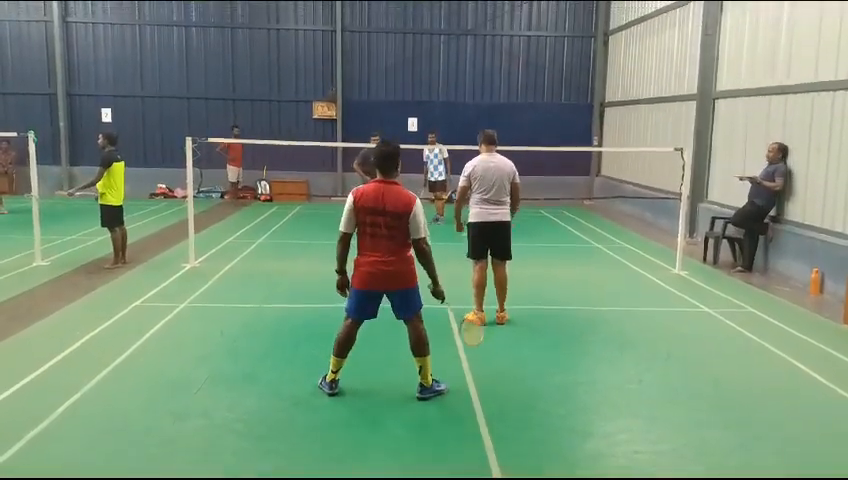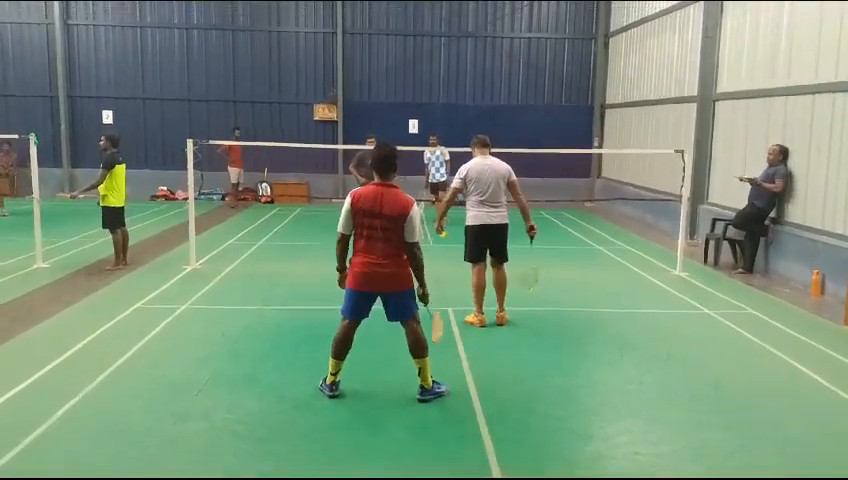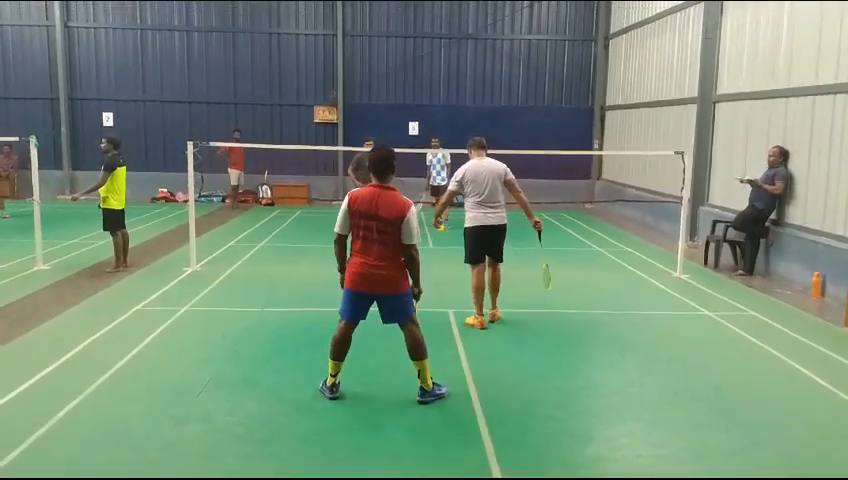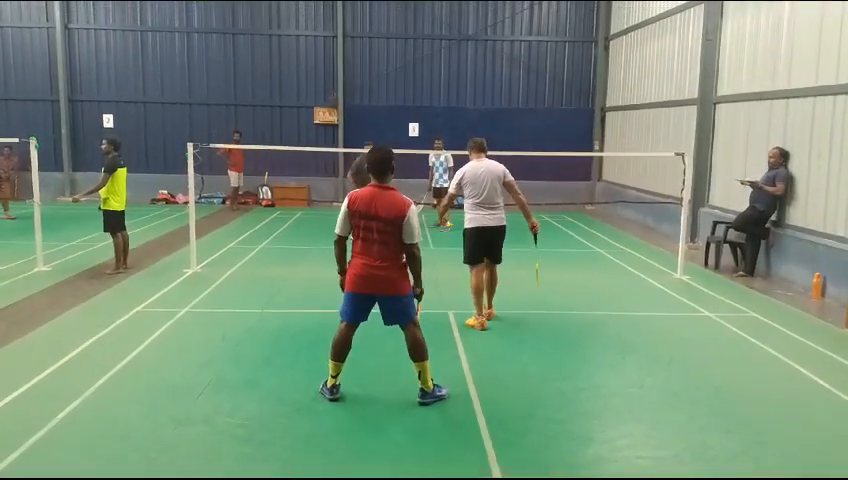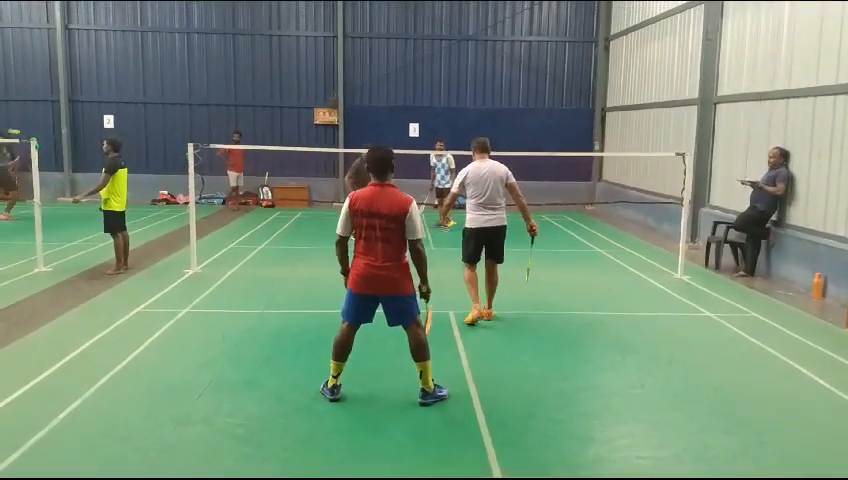
dt=0.2s
person 1, frame 1
left shoulder: (357, 195)
right shoulder: (410, 200)
left elbow: (344, 239)
right elbow: (421, 246)
left wrist: (341, 273)
right wrist: (435, 281)
left hip: (365, 273)
right hip: (401, 275)
left knee: (351, 323)
right knee: (415, 323)
left ankle: (331, 379)
right ankle: (426, 383)
person 1, frame 2
left shoulder: (355, 196)
right shoulder: (407, 204)
left elbow: (342, 239)
right elbow: (413, 250)
left wrist: (342, 269)
right wrist: (422, 284)
left hip: (361, 274)
right hip: (396, 277)
left knee: (348, 325)
right knee: (412, 325)
left ankle: (331, 381)
right ankle: (426, 385)
person 1, frame 3
left shoulder: (352, 198)
right shoulder: (405, 206)
left elbow: (339, 239)
right elbow: (411, 252)
left wrist: (342, 269)
right wrist: (416, 284)
left hip: (358, 276)
right hip: (392, 279)
left knee: (345, 326)
right knee: (410, 327)
left ankle: (331, 383)
right ankle: (426, 386)
person 1, frame 4
left shoulder: (352, 199)
right shoulder: (404, 205)
left elbow: (339, 241)
right elbow: (412, 251)
left wrist: (342, 272)
right wrist: (418, 283)
left hip: (359, 277)
right hip: (393, 280)
left knee: (346, 327)
right knee: (412, 328)
left ankle: (332, 384)
right ankle: (427, 388)
person 1, frame 5
left shoulder: (354, 199)
right shoulder: (406, 202)
left elbow: (340, 242)
right elbow: (417, 248)
left wrist: (346, 272)
right wrist: (424, 281)
left hip: (362, 277)
right hip: (396, 279)
left knee: (348, 327)
right knee: (415, 328)
left ankle: (332, 385)
right ankle: (428, 388)
person 2, frame 1
left shoulder: (472, 165)
right shoulder: (509, 165)
left elbow: (460, 198)
right elbow: (516, 198)
left wrist: (458, 220)
right wrist: (509, 216)
left hip: (478, 220)
right hip: (502, 220)
left knee: (480, 266)
right knee: (500, 266)
left ankle: (478, 313)
right ankle: (501, 312)
person 2, frame 2
left shoulder: (467, 168)
right shoulder: (504, 167)
left elbow: (449, 198)
right elbow: (518, 196)
left wrist: (439, 220)
right wrist: (529, 221)
left hip: (476, 223)
right hip: (500, 222)
left knee: (478, 268)
right knee: (499, 267)
left ankle: (479, 314)
right ankle: (501, 312)
person 2, frame 3
left shoulder: (464, 170)
right shoulder: (501, 167)
left elbow: (446, 200)
right elbow: (518, 194)
left wrist: (436, 217)
right wrist: (532, 217)
left hip: (475, 224)
right hip: (499, 223)
left knee: (478, 269)
right knee: (494, 265)
left ankle: (479, 316)
right ankle: (494, 310)
person 2, frame 4
left shoulder: (463, 172)
right shoulder: (499, 168)
left elbow: (447, 201)
right elbow: (517, 195)
left wrist: (440, 217)
right wrist: (530, 219)
left hip: (474, 225)
right hip: (498, 224)
left knee: (476, 270)
right knee: (491, 266)
left ankle: (479, 317)
right ankle: (489, 308)
person 2, frame 5
left shoulder: (466, 171)
right shoulder: (502, 169)
left elbow: (450, 201)
right elbow: (518, 197)
left wrist: (443, 216)
right wrist: (529, 221)
left hip: (475, 225)
right hip: (498, 224)
left knee: (470, 266)
right knee: (491, 267)
left ankle: (476, 307)
right ankle: (488, 309)
person 3, frame 1
left shoulder: (107, 156)
right shoulder: (118, 156)
left elbow: (97, 179)
left wrist: (76, 189)
right wrist: (102, 191)
left hip: (109, 199)
right hip: (117, 197)
left knee: (113, 228)
right knee: (120, 226)
left ankle: (116, 260)
right ankle: (123, 257)
person 3, frame 2
left shoulder: (109, 158)
right shoulder: (118, 158)
left elbow: (100, 181)
left wrist: (80, 192)
right wrist: (104, 194)
left hip: (110, 201)
right hip: (118, 199)
left knee: (115, 230)
right knee: (122, 228)
left ankle: (117, 262)
right ankle: (124, 259)
person 3, frame 3
left shoulder: (110, 160)
right shoulder: (119, 160)
left elbow: (101, 183)
left wrist: (81, 194)
right wrist: (103, 198)
left hip: (111, 203)
right hip: (118, 201)
left knee: (115, 232)
right knee: (122, 230)
left ankle: (118, 264)
right ankle: (124, 261)
person 3, frame 4
left shoulder: (111, 162)
right shoulder: (120, 161)
left elbow: (102, 184)
left wrist: (82, 195)
right wrist: (103, 200)
left hip: (111, 204)
right hip: (119, 203)
left knee: (115, 234)
right knee: (122, 231)
left ankle: (118, 266)
right ankle: (124, 262)
person 3, frame 5
left shoulder: (111, 162)
right shoulder: (120, 162)
left elbow: (102, 185)
left wrist: (83, 196)
right wrist: (104, 200)
left hip: (112, 205)
right hip: (119, 203)
left knee: (116, 234)
right knee: (122, 232)
left ankle: (118, 266)
right ankle: (125, 263)
person 4, frame 1
left shoulder: (780, 168)
right shoulder: (770, 166)
left elbow: (778, 186)
left wrist: (759, 181)
right wrist: (751, 179)
left hip: (761, 204)
right hip: (756, 202)
left knee: (736, 220)
right knee: (750, 234)
left ankle: (764, 228)
right ankle: (746, 265)
person 4, frame 2
left shoulder: (781, 170)
right shoulder: (770, 168)
left elbow: (778, 188)
left wrist: (759, 182)
right wrist: (750, 181)
left hip: (761, 205)
right hip: (756, 204)
left knee: (737, 222)
right knee: (751, 236)
left ankle: (764, 230)
right ankle: (747, 267)
person 4, frame 3
left shoulder: (781, 172)
right shoulder: (770, 170)
left elbow: (779, 190)
left wrist: (760, 184)
right wrist: (751, 183)
left hip: (762, 207)
right hip: (756, 206)
left knee: (737, 223)
right knee: (751, 238)
left ankle: (765, 231)
right ankle: (747, 269)
person 4, frame 4
left shoulder: (781, 172)
right shoulder: (771, 171)
left elbow: (779, 191)
left wrist: (760, 185)
right wrist: (752, 184)
left hip: (762, 209)
right hip: (757, 207)
left knee: (737, 224)
right knee: (752, 239)
left ankle: (765, 233)
right ankle: (748, 270)
person 4, frame 5
left shoulder: (782, 172)
right shoulder: (771, 171)
left elbow: (780, 191)
left wrist: (761, 185)
right wrist: (753, 185)
left hip: (763, 208)
right hip: (757, 207)
left knee: (738, 224)
right knee: (752, 239)
left ankle: (766, 232)
right ankle: (748, 270)
